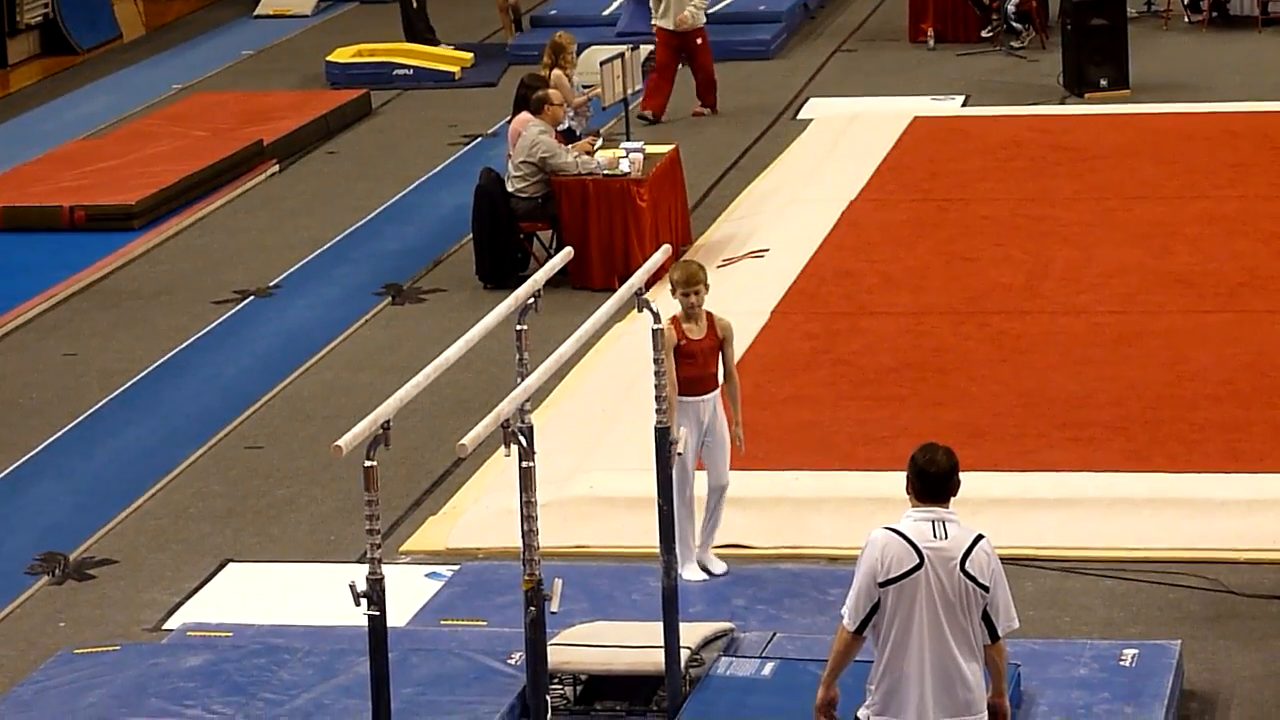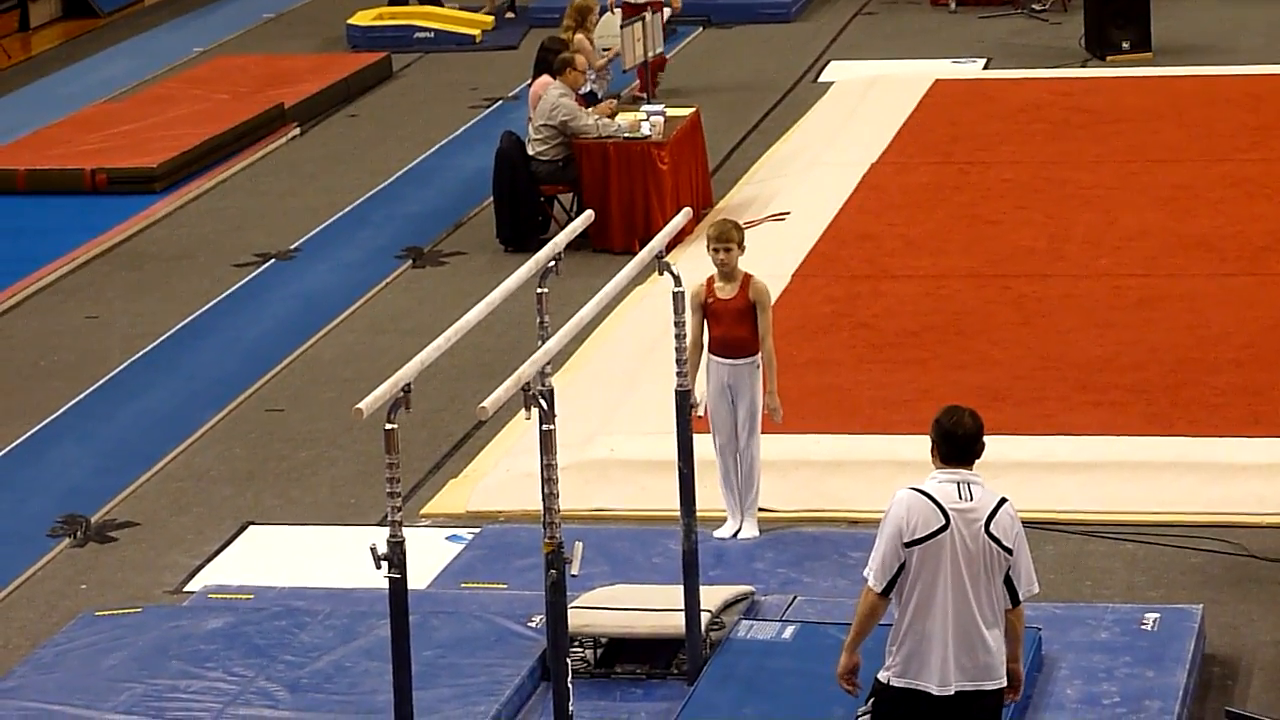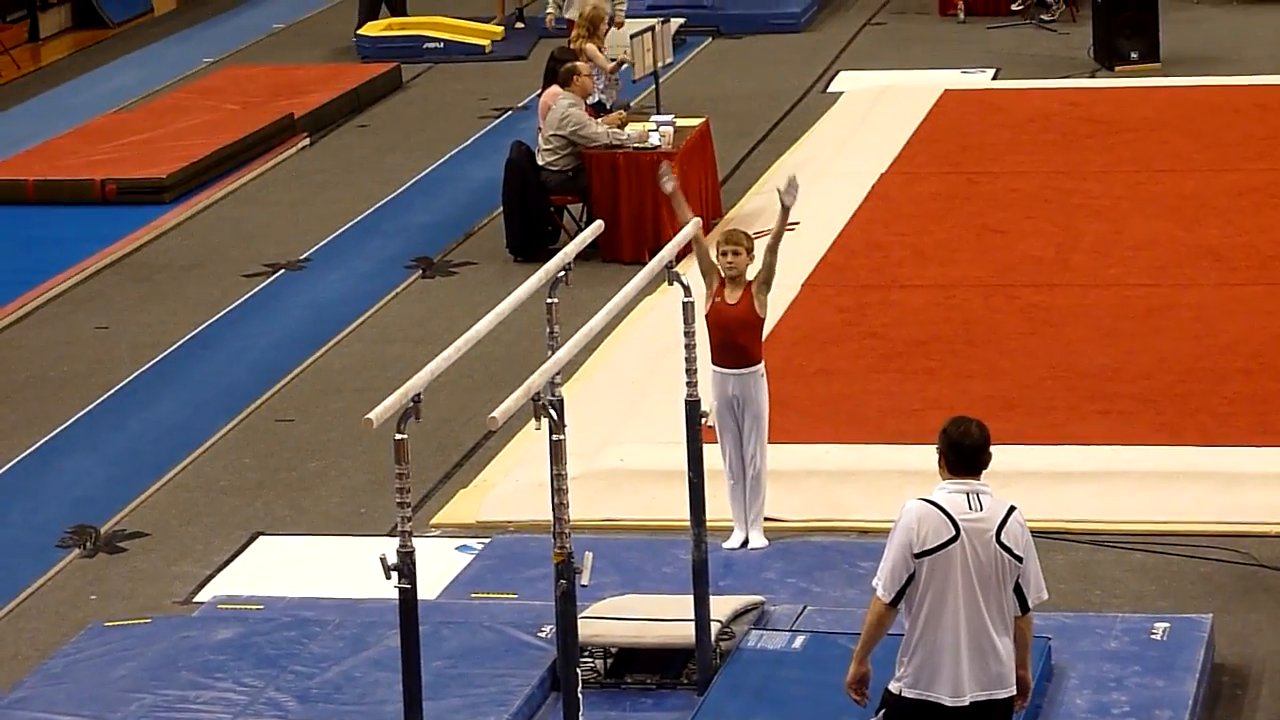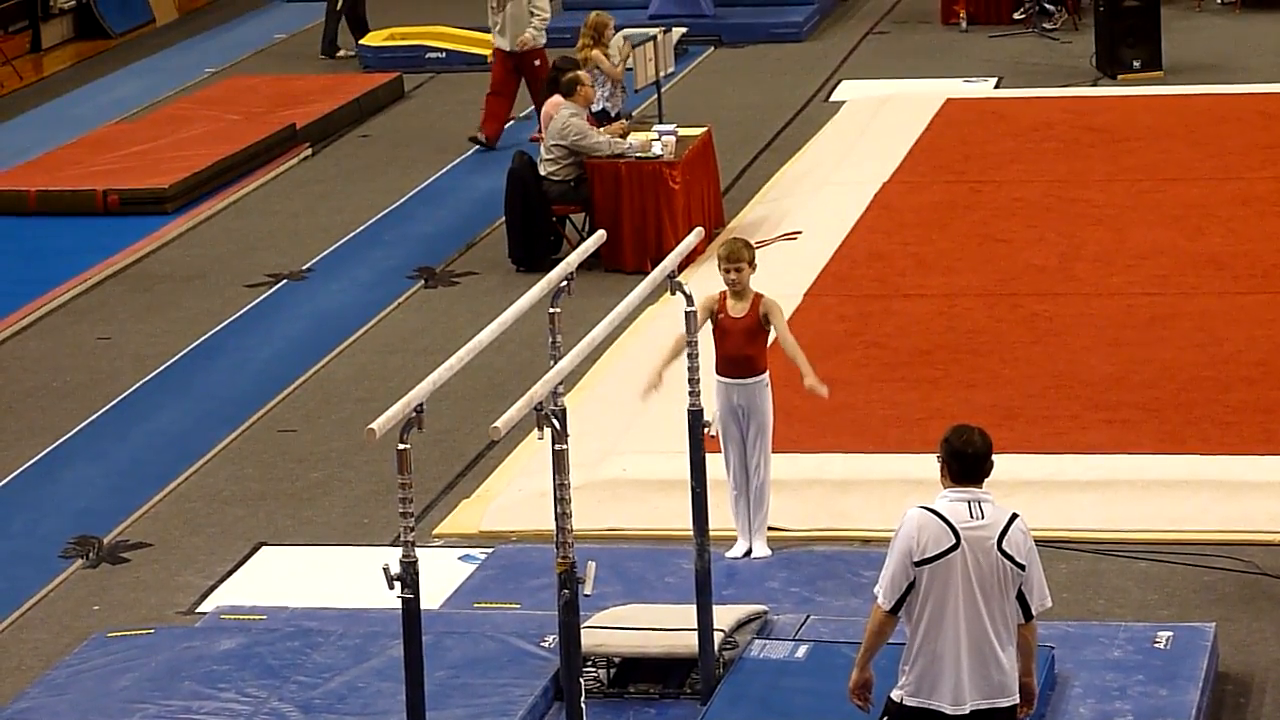
dt=0.7s
person 1, frame 1
left shoulder: (721, 326)
right shoulder: (669, 332)
left elbow: (731, 375)
right elbow: (669, 385)
left wrist: (737, 422)
right wrist: (670, 433)
left hip: (713, 405)
right hip: (684, 409)
left knee: (720, 481)
right knee: (683, 486)
left ankle: (705, 548)
right ankle: (686, 559)
person 1, frame 2
left shoulder: (756, 289)
right shoulder: (701, 292)
left elbow: (766, 341)
right elbow: (695, 342)
left wrist: (772, 390)
left hip: (748, 370)
right hip: (717, 371)
left knee: (748, 446)
right knee: (723, 446)
left ankle: (749, 515)
right ankle: (733, 514)
person 1, frame 3
left shoulder: (759, 291)
right shoulder: (711, 285)
left elbow: (773, 246)
right elbow: (694, 236)
left wrist: (785, 210)
right wrist: (674, 193)
left hip: (751, 380)
right hip: (720, 380)
left knee: (754, 456)
right knee: (731, 457)
left ankle: (755, 525)
right ankle: (739, 524)
person 1, frame 4
left shoulder: (765, 306)
right shoulder: (712, 303)
left elbow: (786, 340)
right elbow: (687, 337)
left wrist: (808, 375)
right wrist: (660, 370)
left hip: (756, 388)
right hip: (725, 389)
left knee: (758, 465)
right knee: (734, 466)
left ankle: (759, 536)
right ankle: (742, 534)
person 2, frame 1
left shoulder: (883, 543)
right shoulder: (980, 549)
left elbow: (854, 629)
right elbow: (993, 637)
left wrist: (827, 683)
right wrist: (999, 693)
person 2, frame 2
left shoulder: (908, 504)
right shoulder: (1003, 513)
left elbow: (878, 591)
right elbow: (1014, 602)
left wrist: (851, 651)
right wrist: (1014, 660)
left hip: (914, 671)
right hip: (983, 674)
person 2, frame 3
left shoulder: (917, 515)
right shoulder: (1012, 521)
left elbow: (887, 602)
right elbow: (1023, 610)
left wrist: (859, 660)
right wrist: (1022, 668)
left hip: (924, 683)
right hip: (993, 684)
person 2, frame 4
left shoulder: (918, 523)
right shoulder: (1014, 528)
left elbow: (887, 609)
right elbow: (1027, 617)
left wrist: (862, 666)
right wrist: (1027, 674)
left hip: (926, 692)
right hip: (996, 693)
